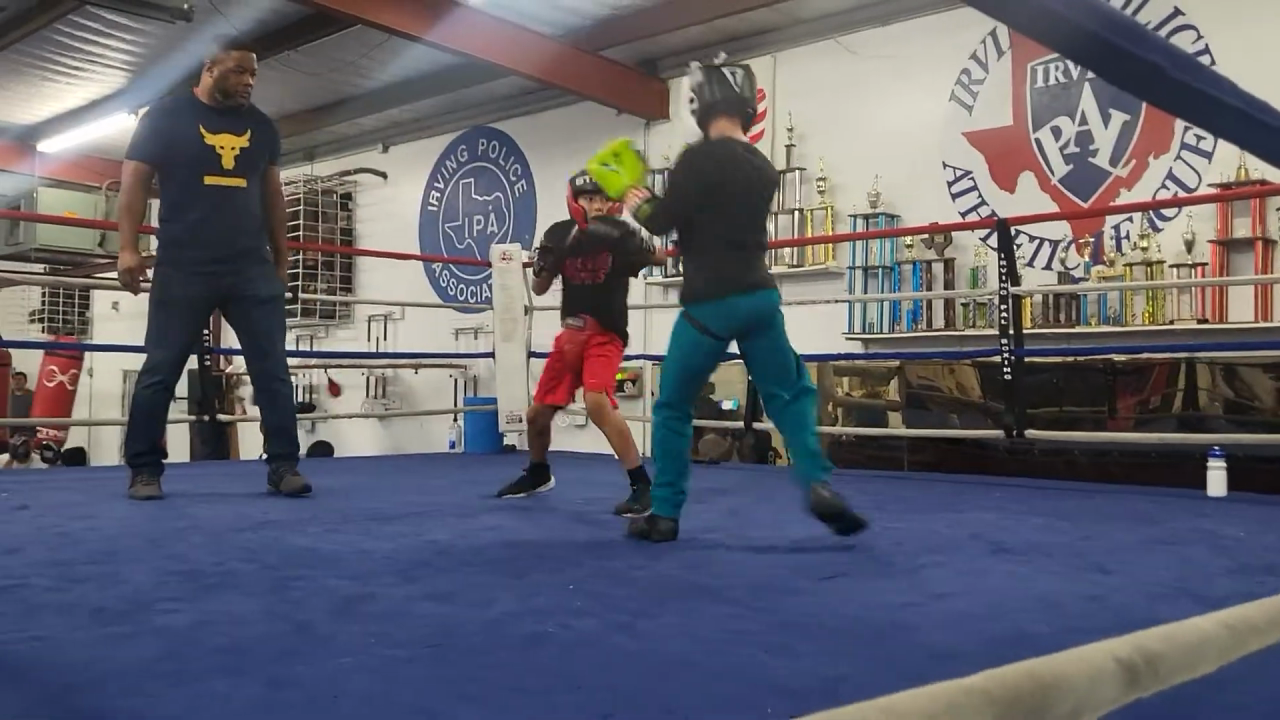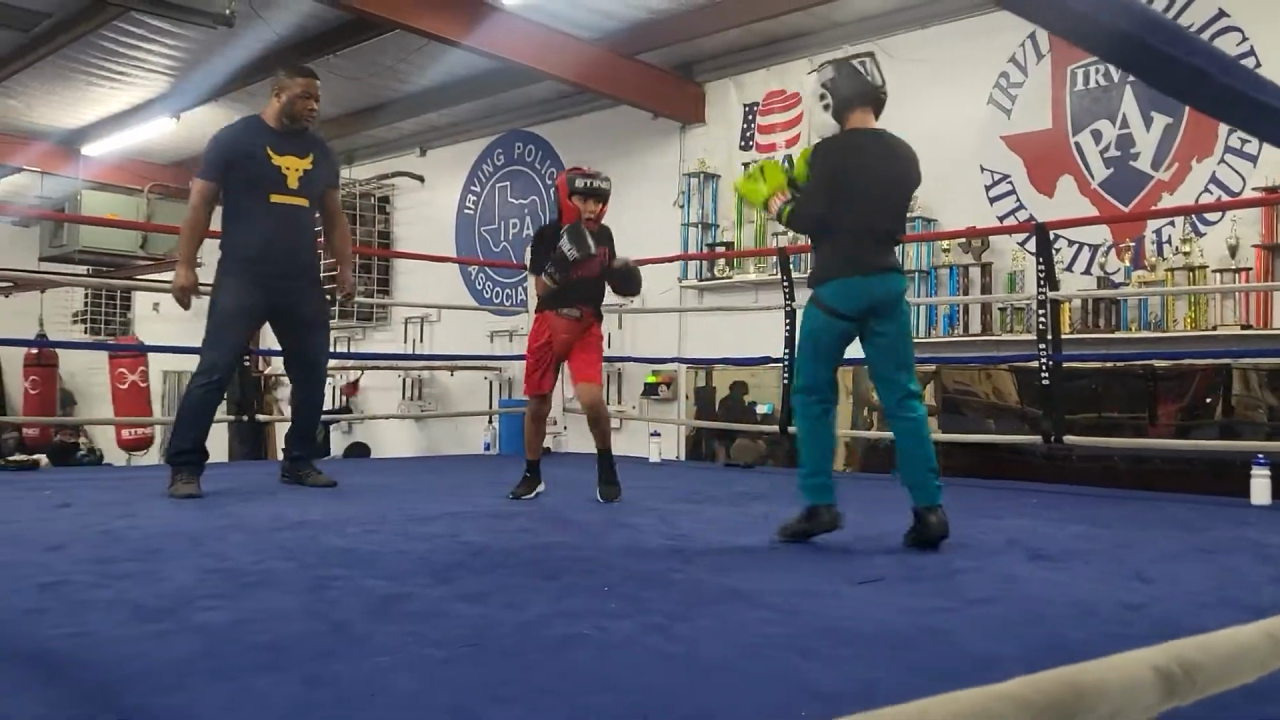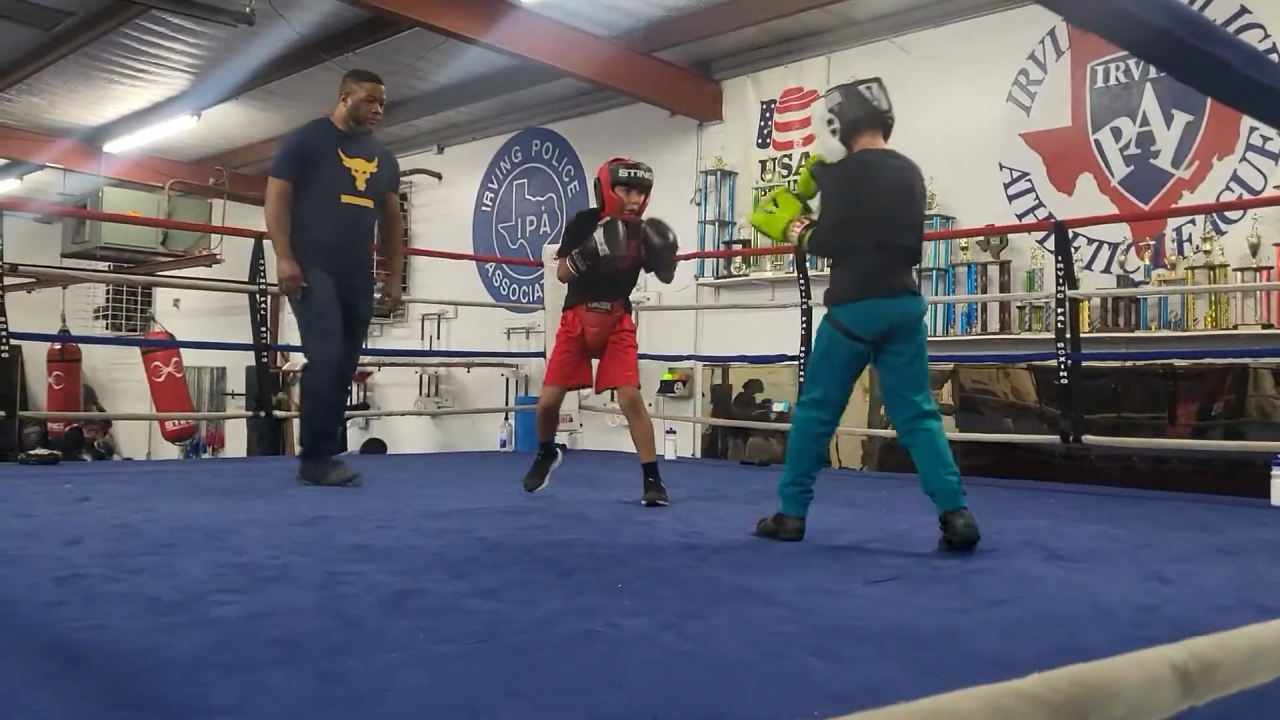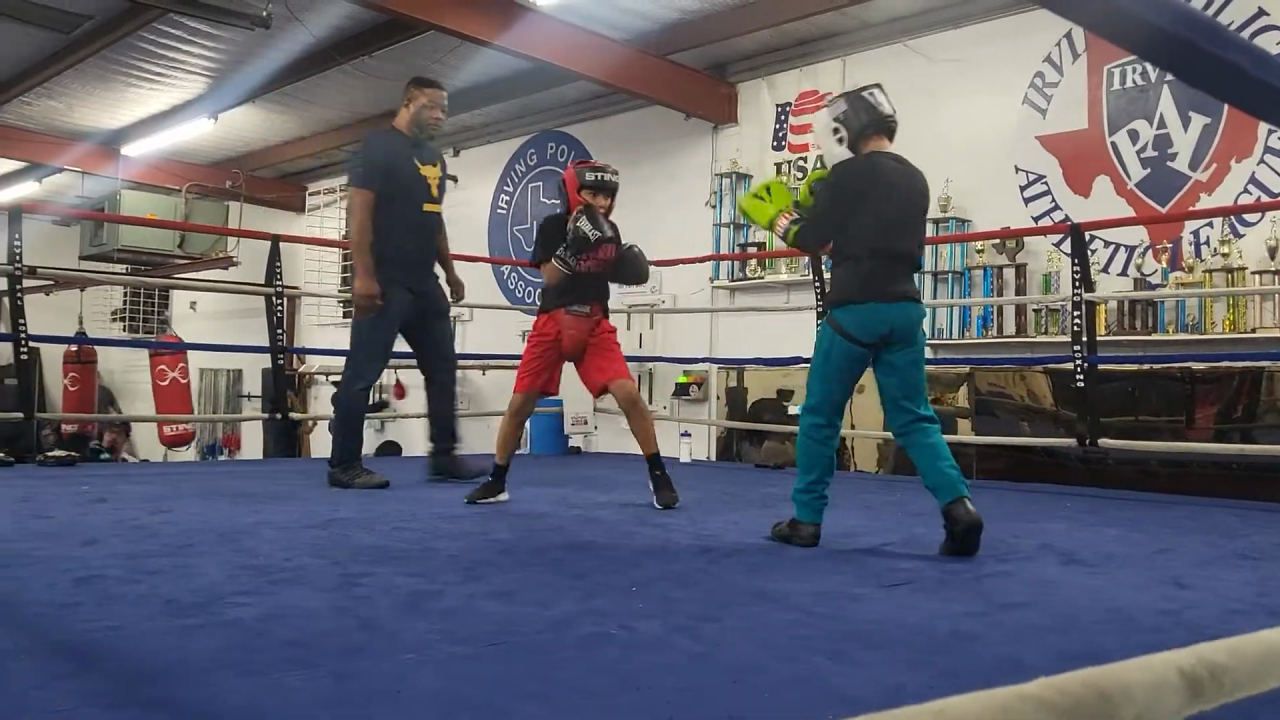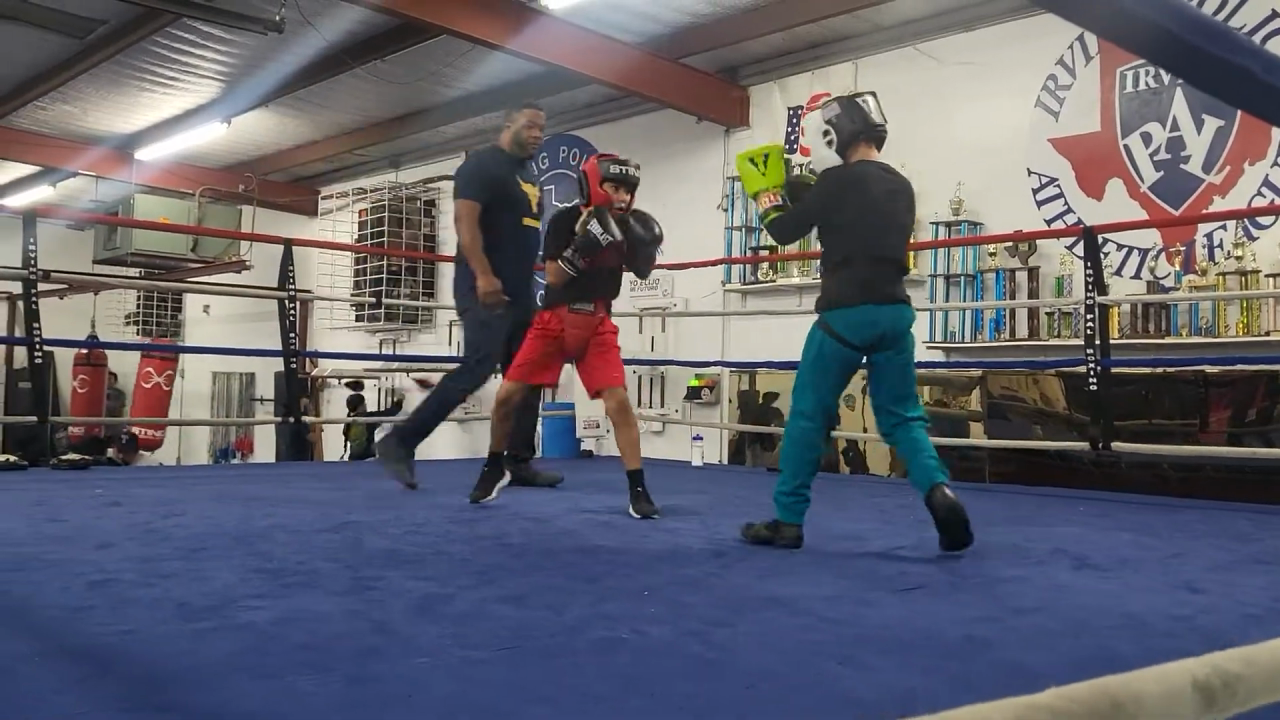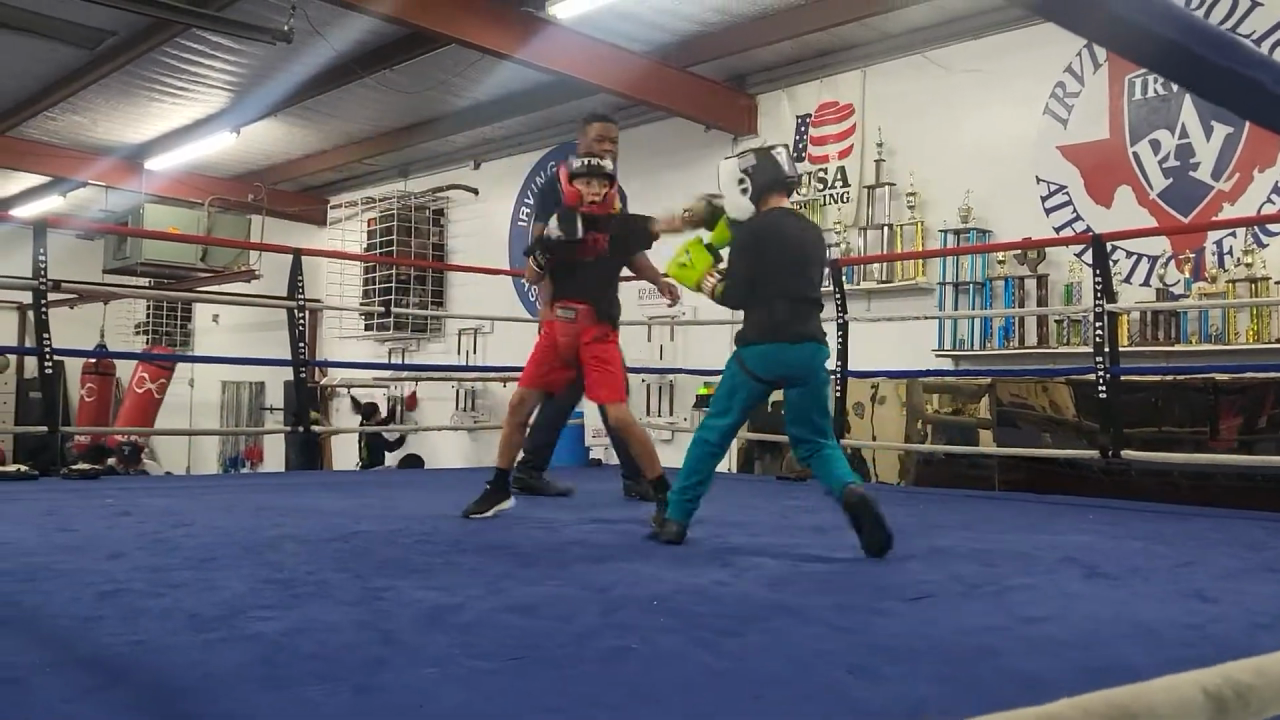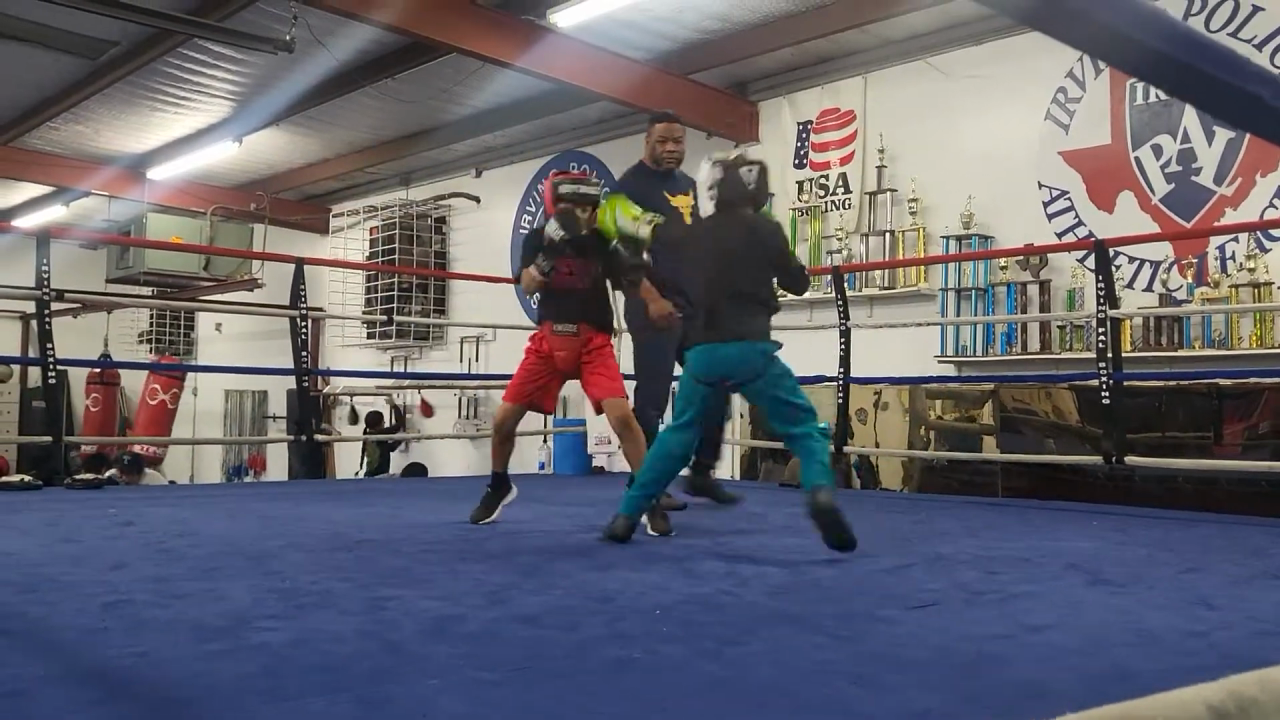
dt=0.4s
person 1, frame 1
left shoulder: (699, 158)
right shoulder: (761, 166)
left elbow: (663, 220)
left wrist: (631, 191)
left hip: (708, 305)
right hip: (757, 299)
left knee: (673, 409)
right knee: (792, 399)
left ankle: (665, 515)
right ankle: (819, 486)
person 1, frame 2
left shoulder: (834, 150)
right shoulder: (904, 155)
left elbow: (809, 217)
left wrist: (777, 196)
left hip: (838, 288)
right hip: (887, 283)
left knee: (812, 395)
right knee: (902, 399)
left ankle: (820, 505)
right ankle: (929, 511)
person 1, frame 3
left shoulder: (848, 171)
right shoulder: (910, 173)
left elbow: (828, 241)
left wrist: (791, 221)
left hip: (855, 307)
right hip: (905, 304)
left knee: (816, 408)
right knee: (917, 414)
left ankle: (791, 512)
right ankle: (957, 515)
person 1, frame 4
left shoulder: (851, 172)
right shoulder: (914, 178)
left elbow: (815, 238)
left wrist: (775, 214)
right wrist: (826, 194)
left hip: (854, 309)
right hip: (903, 309)
left knee: (821, 415)
right knee: (913, 418)
left ankle: (805, 519)
right ankle: (956, 505)
person 1, frame 5
left shoulder: (840, 179)
right shoulder: (900, 186)
left elbow: (786, 230)
left wrist: (766, 189)
right wrist: (807, 190)
left hip: (846, 313)
right hip: (893, 311)
left knee: (809, 417)
right knee: (902, 417)
left ankle: (787, 521)
right ankle: (938, 490)
person 1, frame 6
left shoulder: (757, 229)
right shoulder: (811, 232)
left elbow: (738, 295)
left wrist: (704, 275)
right wrist: (731, 249)
left hip: (762, 348)
right hip: (809, 348)
left knee: (714, 433)
right knee: (818, 444)
left ankle: (675, 519)
right ankle: (852, 491)
person 1, frame 7
left shoulder: (707, 230)
right shoulder: (765, 228)
right elbow: (797, 281)
left hip: (705, 351)
right hip: (752, 350)
left knee: (678, 435)
right knee: (804, 429)
left ankle: (627, 516)
right ankle: (820, 497)
person 2, frame 1
left shoulder: (261, 127)
right shoulder: (166, 117)
left elbow: (272, 197)
right elbow: (134, 182)
left wrist: (281, 259)
right wrist: (129, 247)
left hip: (252, 267)
right hip: (183, 267)
left knee: (271, 364)
right knee: (161, 368)
left ankle: (283, 464)
right ankle: (144, 469)
person 2, frame 2
left shoulder: (320, 153)
right shoulder: (236, 139)
left elbow: (334, 217)
right elbow: (200, 202)
left wrist: (345, 266)
right wrist: (185, 265)
left hip: (302, 282)
right hip: (243, 278)
left knee: (311, 372)
right knee: (214, 370)
left ankle: (298, 461)
right ankle: (184, 468)
person 2, frame 3
left shoulder: (382, 157)
right shoulder: (306, 141)
left elbow: (392, 221)
right elbow: (276, 199)
left wrist: (394, 276)
right wrist: (284, 258)
left hip: (358, 276)
right hip: (313, 270)
left knee: (341, 369)
right knee: (326, 360)
left ankle: (316, 456)
right ankle: (317, 458)
person 2, frame 4
left shoulder: (434, 158)
right shoulder: (378, 149)
right elbow: (360, 213)
left wrist: (449, 270)
right wrist: (363, 275)
left hip: (424, 283)
right hip: (384, 284)
left knee: (442, 369)
right knee: (363, 372)
left ankle: (445, 456)
right ankle: (344, 464)
person 2, frame 5
left shoulder: (530, 176)
right shoulder: (482, 166)
right elbow: (465, 222)
left wrist: (532, 288)
right wrist: (484, 275)
left hip: (519, 290)
right hip: (486, 289)
right knee: (474, 371)
left ankle: (519, 462)
right ankle: (400, 443)
person 2, frame 6
left shoulder: (613, 187)
right shoulder: (561, 185)
left wrist: (656, 278)
right wrist: (550, 298)
left knee: (568, 388)
left ankle: (529, 469)
right ankle: (636, 477)
person 2, frame 7
left shoulder: (687, 183)
right shoulder: (632, 186)
right wrist: (649, 299)
left hip: (694, 304)
left knee: (717, 388)
right knee: (653, 397)
left ankle: (701, 473)
person 3, frame 1
left shoulder: (619, 235)
right shoulder: (562, 233)
left elbow: (655, 257)
right elbow: (538, 287)
left wrist: (626, 234)
right wrist: (544, 257)
left hip: (604, 338)
right hip: (571, 335)
left knee: (597, 404)
right knee: (538, 412)
left ankle: (643, 487)
right ankle: (537, 474)
person 3, frame 2
left shoulder: (602, 234)
right shoulder: (548, 235)
left elbow: (609, 274)
right elbow: (541, 289)
left wrist: (622, 275)
right wrist: (562, 261)
left hip: (587, 326)
right hip: (549, 324)
left knee: (591, 400)
right knee: (537, 404)
left ankle: (606, 468)
right ankle: (533, 475)
person 3, frame 3
left shoulder: (642, 229)
right shoulder: (585, 222)
left elbow: (667, 276)
right elbow: (562, 273)
left wrist: (665, 253)
right wrist: (590, 251)
left hip: (618, 321)
right hip: (577, 318)
left knee: (631, 399)
right knee: (548, 399)
left ankle: (652, 480)
right ankle: (546, 455)
person 3, frame 4
left shoulder: (609, 231)
right shoulder: (553, 226)
left elbow: (614, 274)
right elbow: (551, 277)
left wrist: (631, 268)
right wrist: (576, 244)
left hip: (595, 325)
right hip: (553, 323)
left knee: (629, 395)
right knee: (520, 404)
left ankle: (659, 476)
right ankle: (496, 480)
person 3, frame 5
left shoulder: (626, 227)
right shoulder: (566, 220)
left elbow: (641, 270)
right elbow: (552, 276)
left wrist: (646, 249)
right wrist: (582, 245)
left hip: (598, 324)
right hip: (554, 319)
left knee: (619, 402)
right knee: (508, 395)
left ankle: (638, 490)
right ankle: (493, 470)
person 3, frame 6
left shoulder: (619, 223)
right shoulder: (560, 222)
left elbow: (663, 225)
right elbow: (534, 274)
right wrist: (547, 246)
left hip: (597, 331)
right hip: (559, 326)
left knee: (618, 416)
right knee: (520, 403)
left ankle: (665, 494)
right ankle: (498, 489)
person 3, frame 7
left shoulder: (601, 243)
right shoulder: (538, 239)
left elbow: (637, 279)
right elbow: (529, 286)
left wrist: (660, 306)
right wrist: (551, 247)
left hip: (593, 341)
right hip: (549, 340)
left knee: (619, 414)
right knee: (504, 417)
left ankle: (651, 501)
right ankle: (499, 488)
